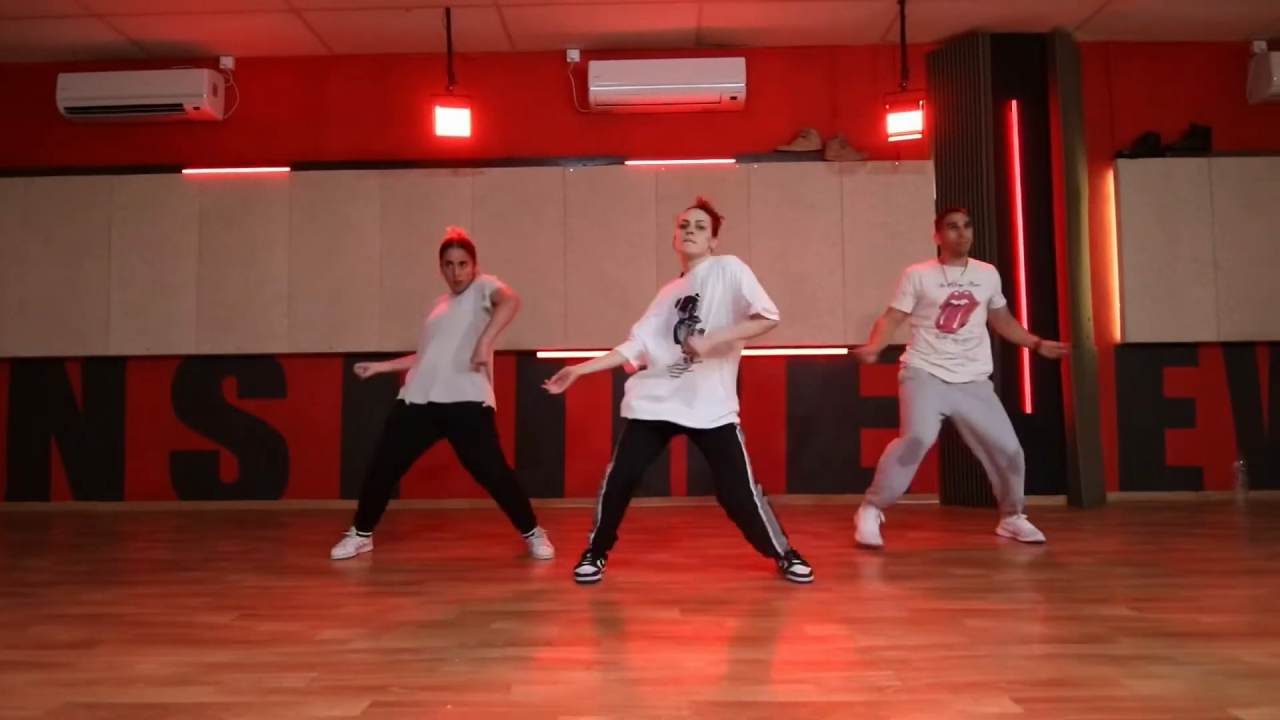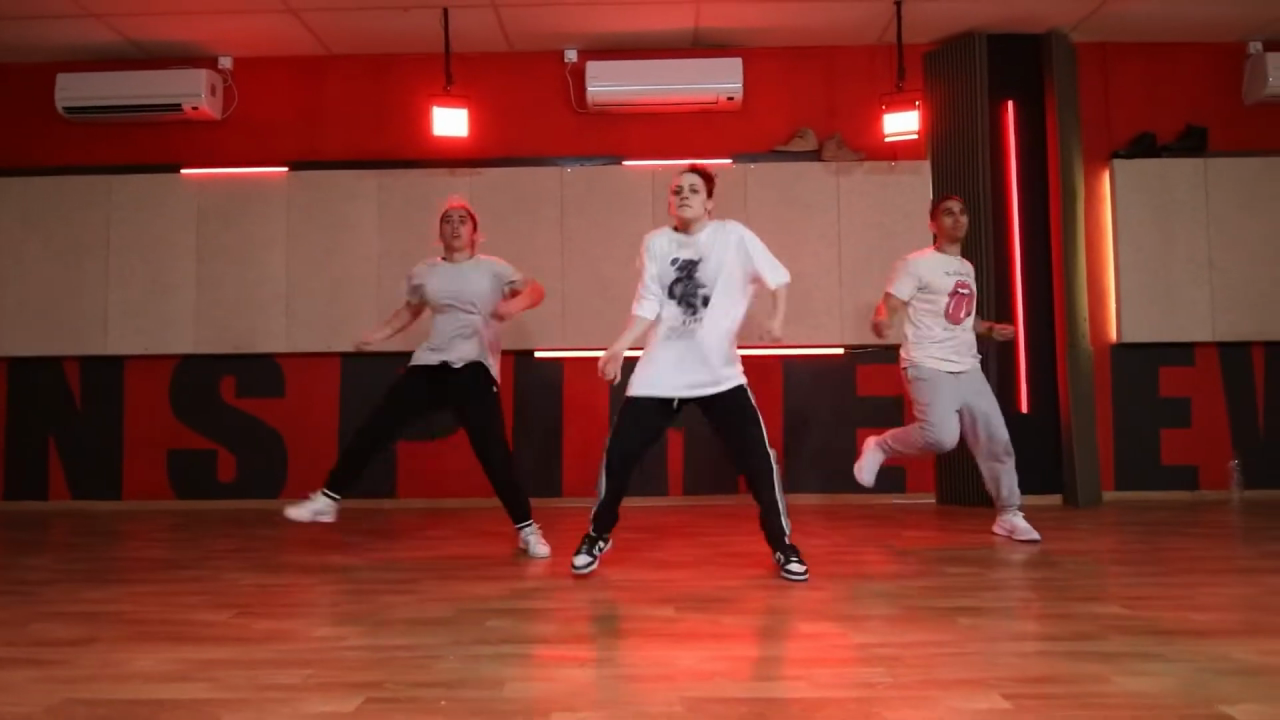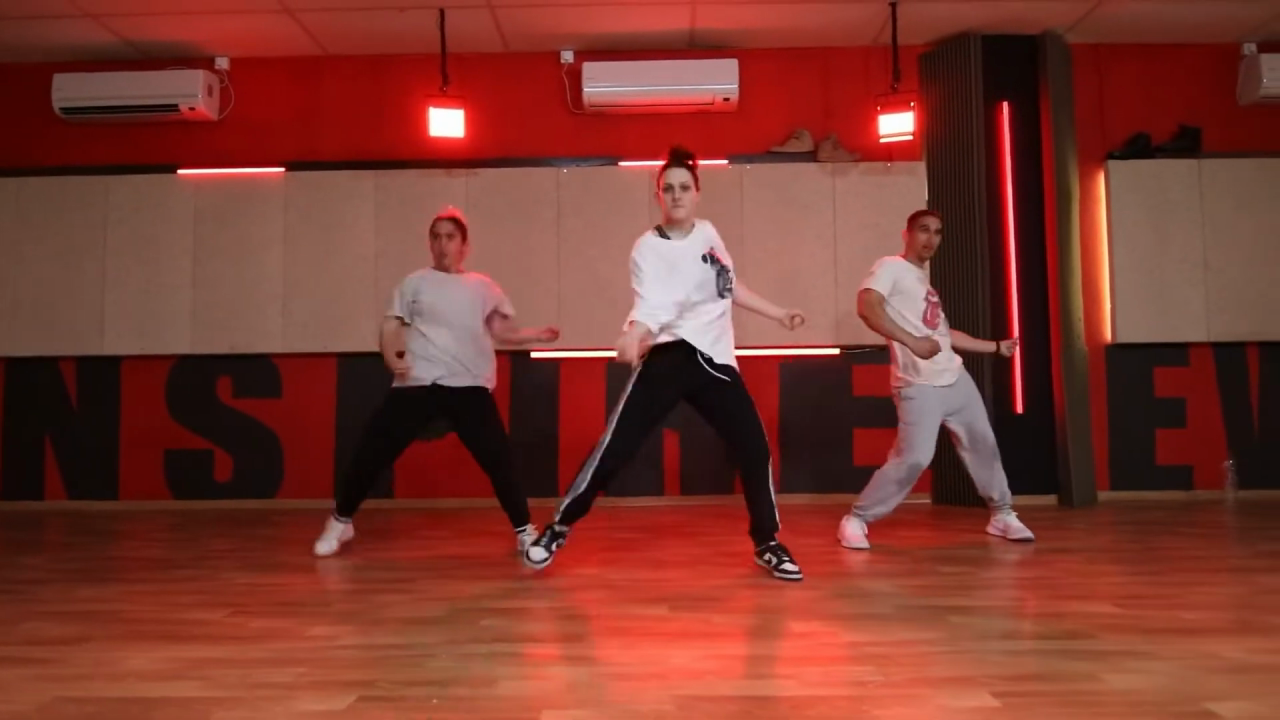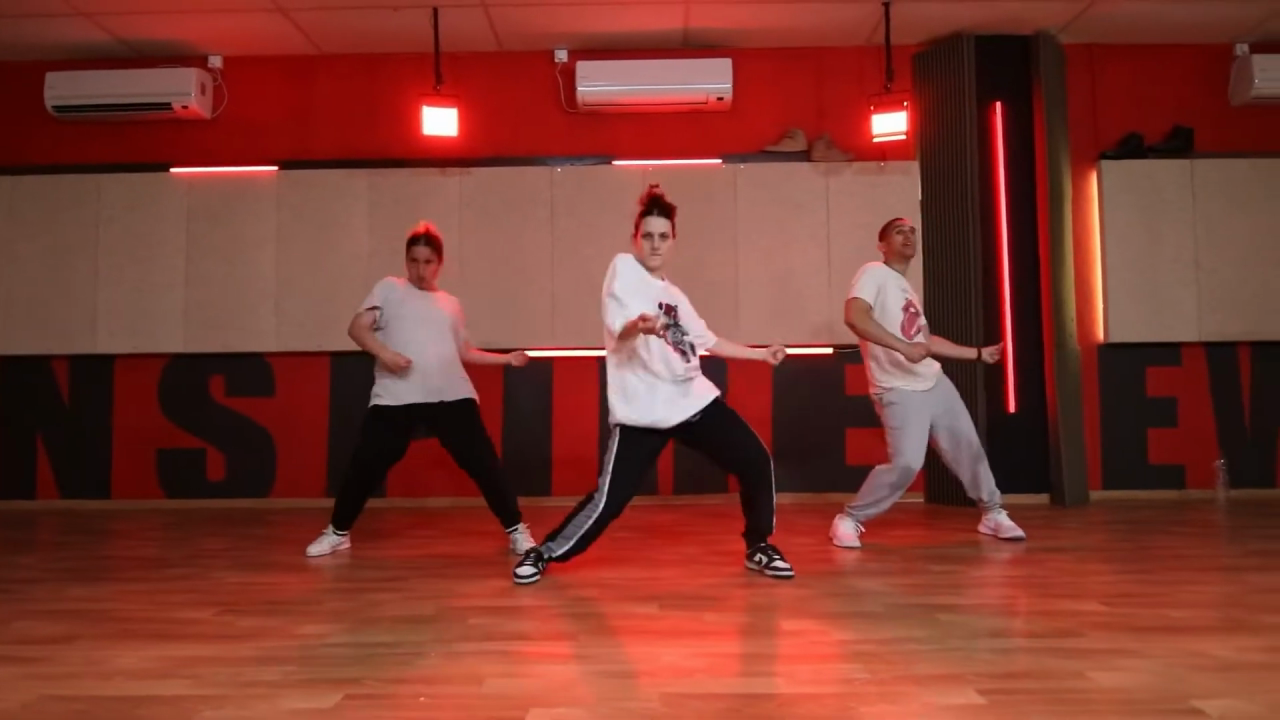
dt=0.2s
person 1, frame 1
left shoulder: (729, 269)
right shoulder: (670, 292)
left elbow: (767, 317)
right elbow: (637, 346)
left wrist: (716, 342)
right wrist: (580, 369)
left hip: (710, 405)
right hip: (653, 399)
left knee: (739, 492)
right knee: (618, 480)
left ankle: (783, 553)
right ankle: (596, 551)
person 1, frame 2
left shoulder: (732, 236)
right shoulder: (656, 243)
left elbow: (776, 277)
right elbow: (648, 307)
left wrist: (776, 321)
right wrist: (618, 347)
left hip: (719, 375)
right hip: (661, 373)
left knee: (758, 461)
right knee: (619, 453)
left ankle: (783, 546)
right ankle: (598, 534)
person 1, frame 3
left shoulder: (706, 231)
right shoulder: (649, 248)
left elbow: (729, 286)
right elbow: (648, 311)
left wrist: (778, 314)
right wrist: (633, 340)
left hip: (715, 360)
right hip: (670, 353)
left knee: (755, 449)
right knee: (615, 447)
left ankle: (767, 543)
right ankle: (560, 526)
person 1, frame 4
left shoulder: (672, 293)
right shoulder: (623, 267)
left elbow: (706, 341)
right elbow: (621, 328)
left wrist: (761, 354)
right wrist: (639, 326)
left hip: (693, 399)
right hip: (643, 408)
left knee: (756, 461)
right knee: (610, 497)
left ankle: (758, 546)
right ankle: (544, 552)
person 2, frame 1
left shoulder: (485, 287)
right shoulder: (441, 305)
left elbow: (511, 300)
left wrist: (486, 342)
right wrist: (379, 367)
left hip: (466, 401)
right hip: (418, 400)
left knee: (493, 471)
right knee: (382, 469)
left ankle: (532, 532)
right ankle: (361, 534)
person 2, frame 2
left shoulder: (491, 267)
right shoulder: (423, 272)
left elbow: (534, 290)
right elbow: (409, 310)
left wrist: (514, 305)
right wrist: (376, 336)
left hip: (475, 369)
right hip: (430, 367)
left knee: (493, 451)
right knee: (375, 428)
left ankle: (526, 528)
right ankle: (327, 499)
person 2, frame 3
left shoulder: (483, 286)
right shoulder: (415, 281)
left elbow: (502, 333)
right elbow: (391, 328)
left wrist: (538, 335)
right wrist: (391, 356)
left hip: (471, 385)
right hip: (418, 382)
left knee: (497, 459)
right knee: (374, 449)
left ankle: (525, 530)
right ankle: (341, 520)
person 2, frame 4
left shoulder: (451, 304)
right shoulder: (389, 289)
left elbow: (463, 352)
right elbow: (357, 328)
left wrist: (507, 358)
right wrist: (383, 353)
left hip: (450, 397)
right hip: (395, 398)
left knee: (485, 464)
right knee: (363, 467)
left ankle: (516, 529)
right ankle: (338, 532)
person 3, frame 1
left shoulder: (987, 274)
right shoulder: (917, 275)
left elbow: (1003, 320)
right elbow: (891, 320)
left wrist: (1040, 344)
right wrist: (871, 346)
left hip: (973, 383)
right hip: (924, 375)
left knee: (1008, 451)
right knee: (915, 439)
left ankle: (1012, 517)
right ankle: (872, 510)
person 3, frame 2
left shoulder: (967, 268)
right shoulder: (916, 263)
right elbow: (888, 308)
left wrist: (993, 329)
right wrist: (881, 324)
left hip: (967, 371)
right hip: (926, 368)
left knee: (998, 442)
right knee: (941, 436)
left ankle: (1009, 514)
right ankle: (881, 446)
person 3, frame 3
left shoulder: (922, 279)
right shoulder: (890, 267)
right elbow: (866, 306)
left wrist: (995, 347)
right wrist: (911, 341)
left hip: (955, 378)
right hip: (919, 386)
left knee: (983, 445)
right knee: (912, 460)
left ankle: (1002, 514)
right ankle: (856, 520)
person 3, frame 4
left shoulder: (906, 288)
right shoulder: (873, 273)
right elbow: (854, 317)
left wrist: (978, 354)
right wrist: (902, 348)
left hip: (934, 383)
right hip: (899, 391)
left knee: (968, 448)
right knee: (906, 464)
left ankle: (992, 513)
right ankle: (849, 519)
